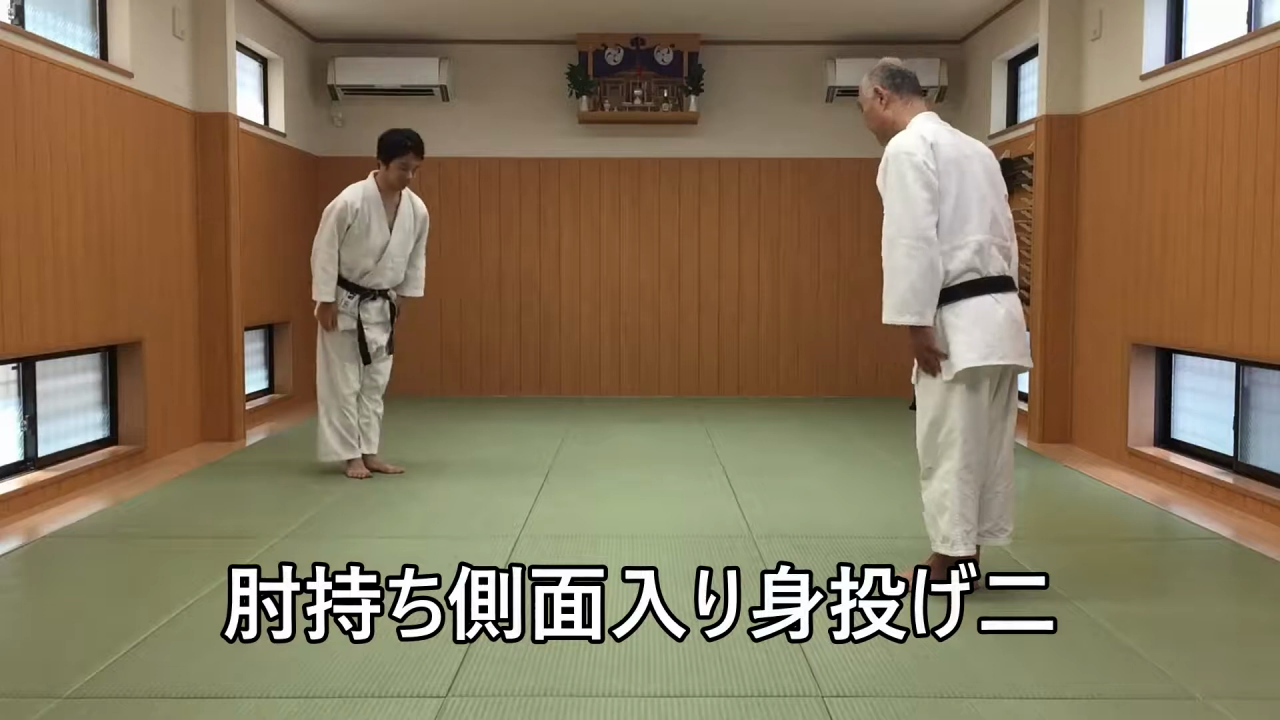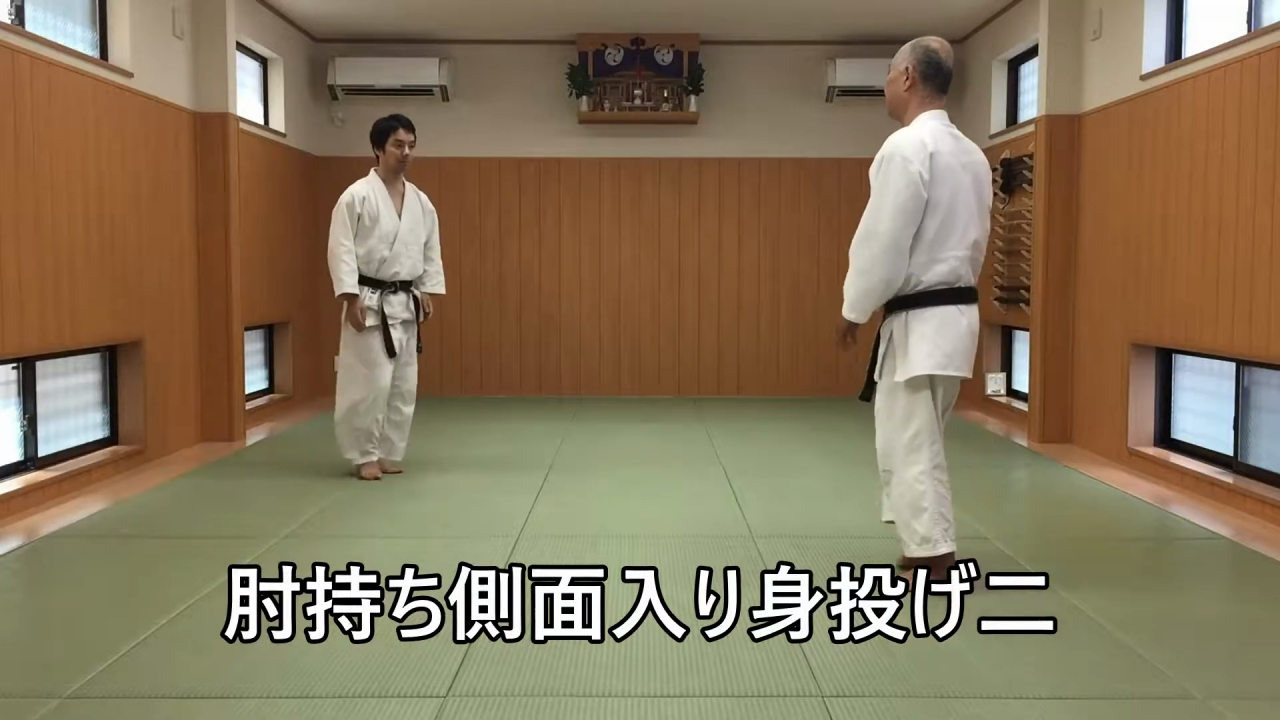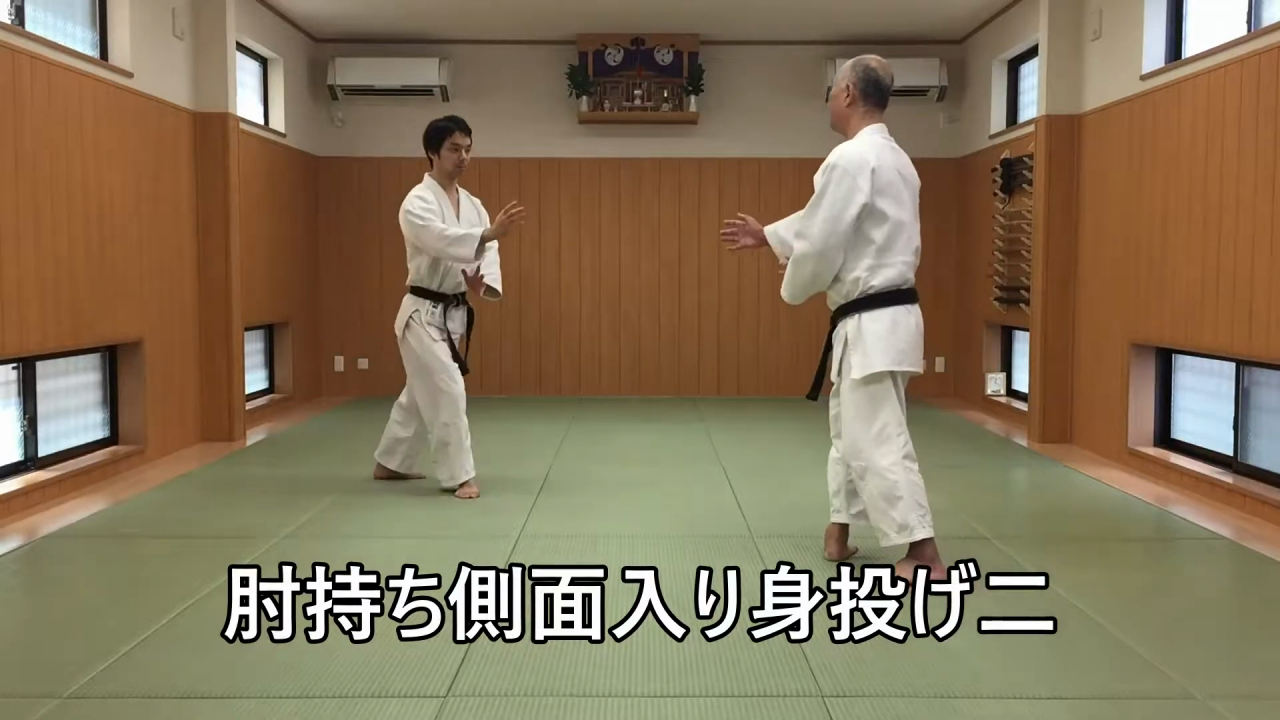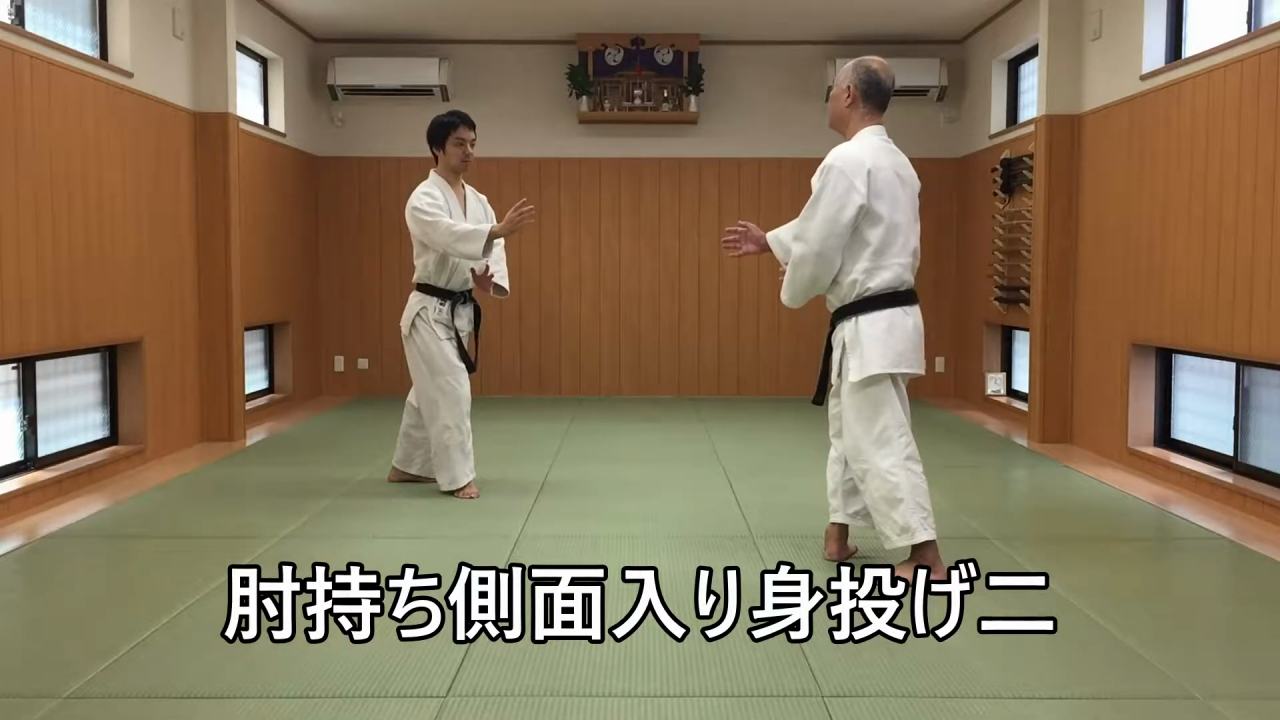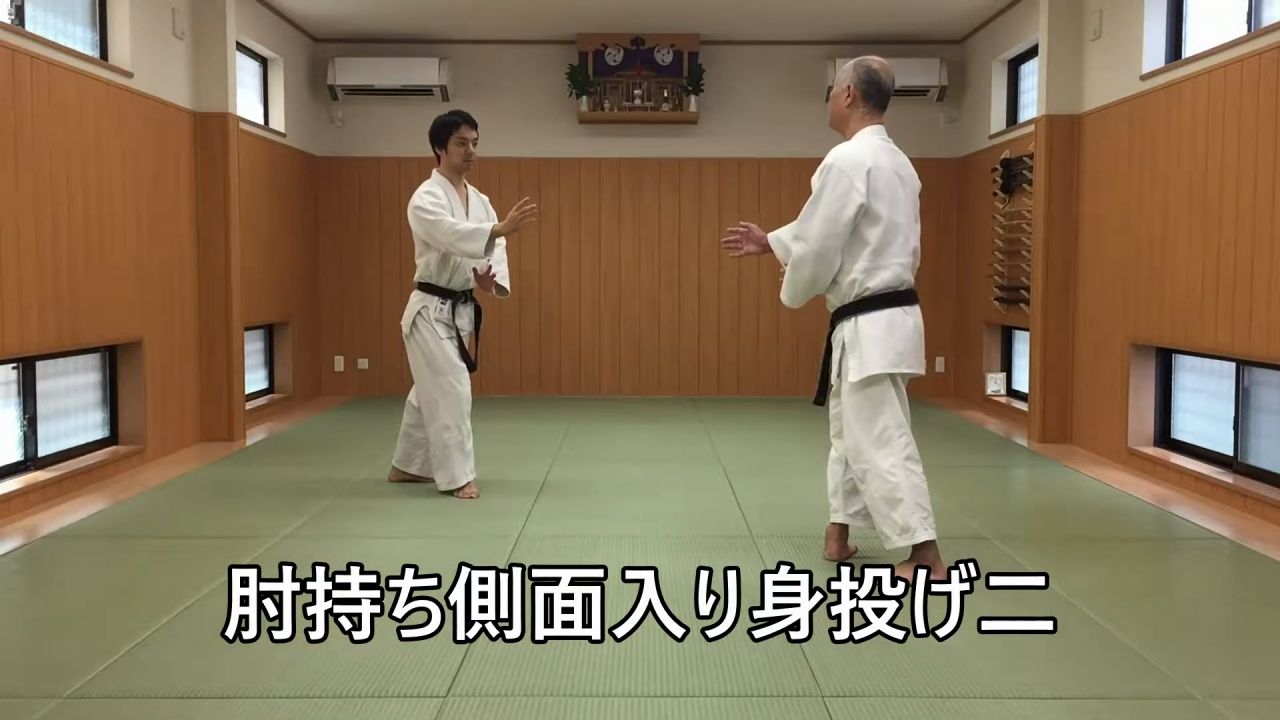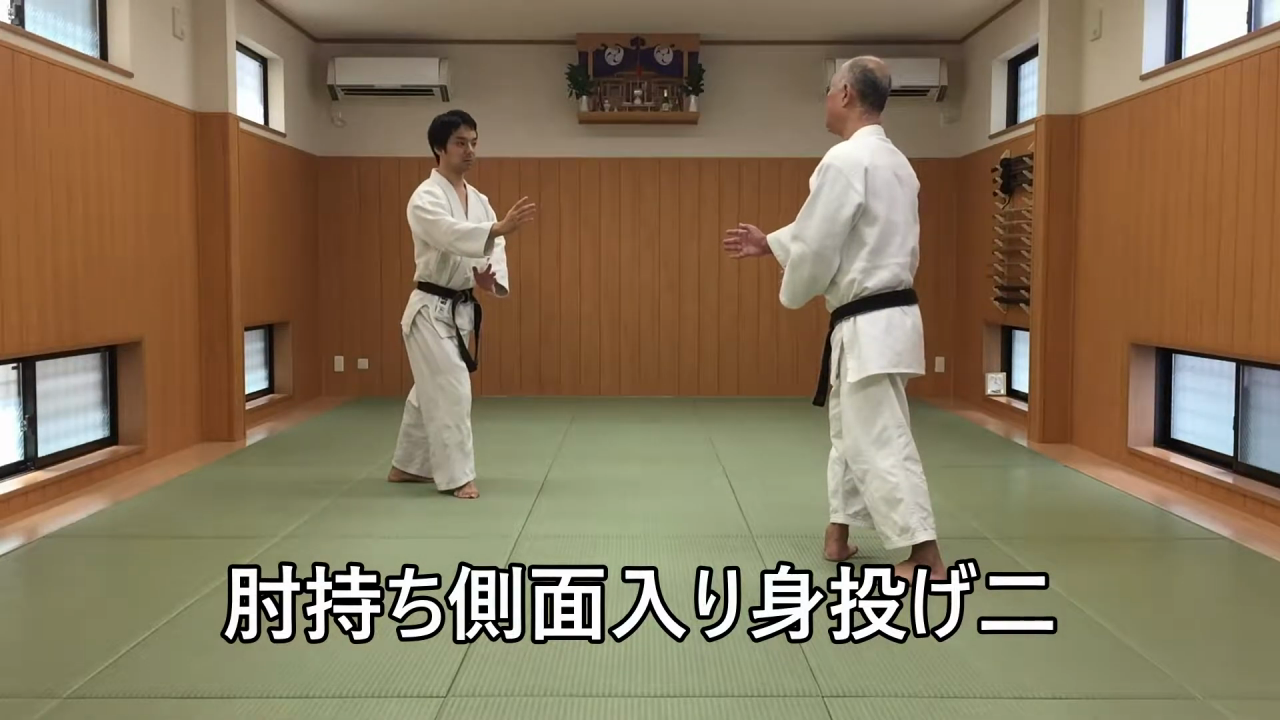
dt=0.7s
person 1, frame 1
left shoulder: (908, 148)
right shoulder: (974, 148)
left elbow: (912, 240)
right elbow: (1003, 234)
left wrist: (915, 322)
left hip: (960, 317)
right hip: (1000, 310)
left knee: (949, 445)
right knee: (987, 443)
left ankle: (950, 559)
right ankle: (965, 551)
person 1, frame 2
left shoulder: (907, 147)
right shoulder: (971, 154)
left elbow: (882, 243)
left wrist: (854, 310)
left hip: (919, 320)
right hip: (958, 312)
left knee: (910, 449)
right knee: (910, 438)
left ankle: (938, 559)
right ankle: (929, 545)
person 1, frame 3
left shoulder: (852, 158)
right shoulder: (895, 159)
left elbow: (821, 242)
left wrist: (793, 290)
right wrist: (767, 235)
left hip: (871, 322)
right hip: (884, 315)
left knee: (879, 443)
right knee: (849, 432)
left ankle: (924, 554)
right ankle: (839, 533)
person 1, frame 4
left shoulder: (848, 160)
right shoulder: (894, 161)
left elbow: (820, 244)
left wrist: (792, 292)
right wrist: (769, 241)
left hip: (869, 324)
right hip: (884, 316)
left knee: (880, 443)
right knee: (849, 432)
left ankle: (926, 556)
right ankle: (838, 534)
person 1, frame 5
left shoulder: (848, 160)
right shoulder: (895, 161)
left elbow: (819, 244)
left wrist: (793, 292)
right wrist: (770, 242)
left hip: (869, 324)
right hip: (885, 316)
left knee: (880, 444)
right knee: (849, 433)
left ankle: (926, 557)
right ankle: (839, 535)
person 1, frame 6
left shoulder: (846, 160)
right shoulder: (895, 161)
left elbow: (818, 246)
left wrist: (792, 293)
right wrist: (770, 243)
left hip: (868, 324)
right hip: (888, 315)
left knee: (880, 443)
right knee: (850, 433)
left ankle: (925, 556)
right ankle: (839, 534)
person 2, frame 1
left shoulder: (417, 210)
right shoulder: (351, 201)
left elbow: (415, 258)
right elbow: (324, 251)
left wrist: (403, 297)
right wrist: (325, 302)
left hip: (381, 306)
right hip: (345, 303)
left knee: (374, 384)
right knee: (342, 383)
left ankle: (368, 452)
right ankle: (351, 455)
person 2, frame 2
left shoulder: (421, 201)
right shoulder: (357, 196)
left elbow: (430, 252)
right elbow: (341, 249)
left wrist: (428, 293)
right wrist: (351, 298)
left hip: (406, 303)
right hip: (369, 301)
left knee: (403, 386)
right knee: (371, 383)
left ankle: (385, 453)
right ankle: (364, 456)
person 2, frame 3
left shoulder: (472, 204)
right shoulder: (417, 202)
left elbow: (487, 250)
right elbow: (442, 239)
left wrist: (484, 280)
right wrist: (489, 233)
left hip: (453, 312)
right hip: (423, 313)
left knee: (421, 392)
right knee: (447, 393)
left ankle: (391, 461)
right ankle: (458, 475)
person 2, frame 4
left shoulder: (477, 200)
right shoulder: (424, 199)
left elbow: (491, 246)
right elbow: (449, 236)
left wrist: (492, 278)
right wrist: (499, 230)
left hip: (460, 310)
right hip: (430, 310)
left knee: (428, 391)
right knee: (451, 392)
left ankle: (407, 465)
right ankle: (458, 475)
person 2, frame 5
left shoulder: (479, 200)
right shoulder: (427, 198)
left elbow: (492, 245)
right elbow: (452, 235)
left wrist: (493, 279)
right wrist: (501, 228)
left hip: (460, 309)
right hip: (431, 310)
left knee: (429, 391)
right knee: (452, 391)
left ankle: (407, 465)
right ankle: (457, 475)
person 2, frame 6
left shoulder: (477, 199)
right shoulder: (426, 198)
left elbow: (491, 246)
right elbow: (451, 234)
left wrist: (492, 277)
right wrist: (500, 228)
left hip: (460, 309)
right hip: (431, 309)
left knee: (430, 391)
right knee: (451, 391)
left ankle: (407, 465)
right ankle: (457, 475)
